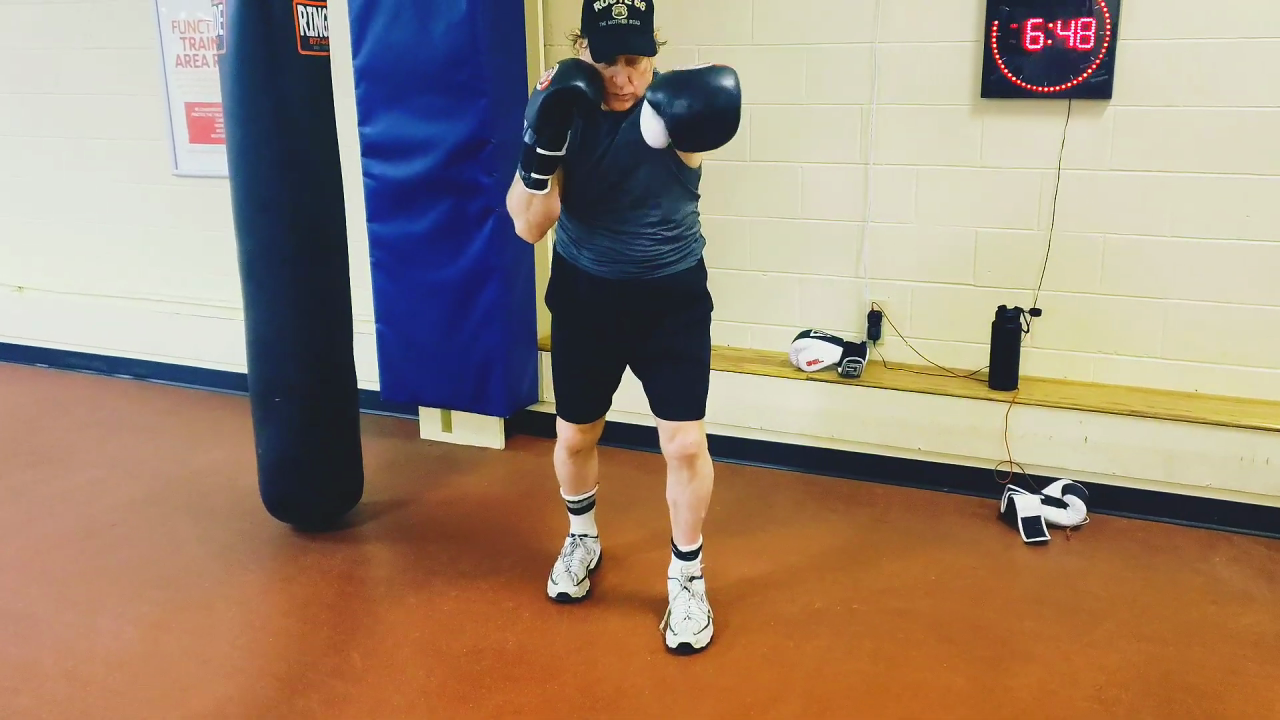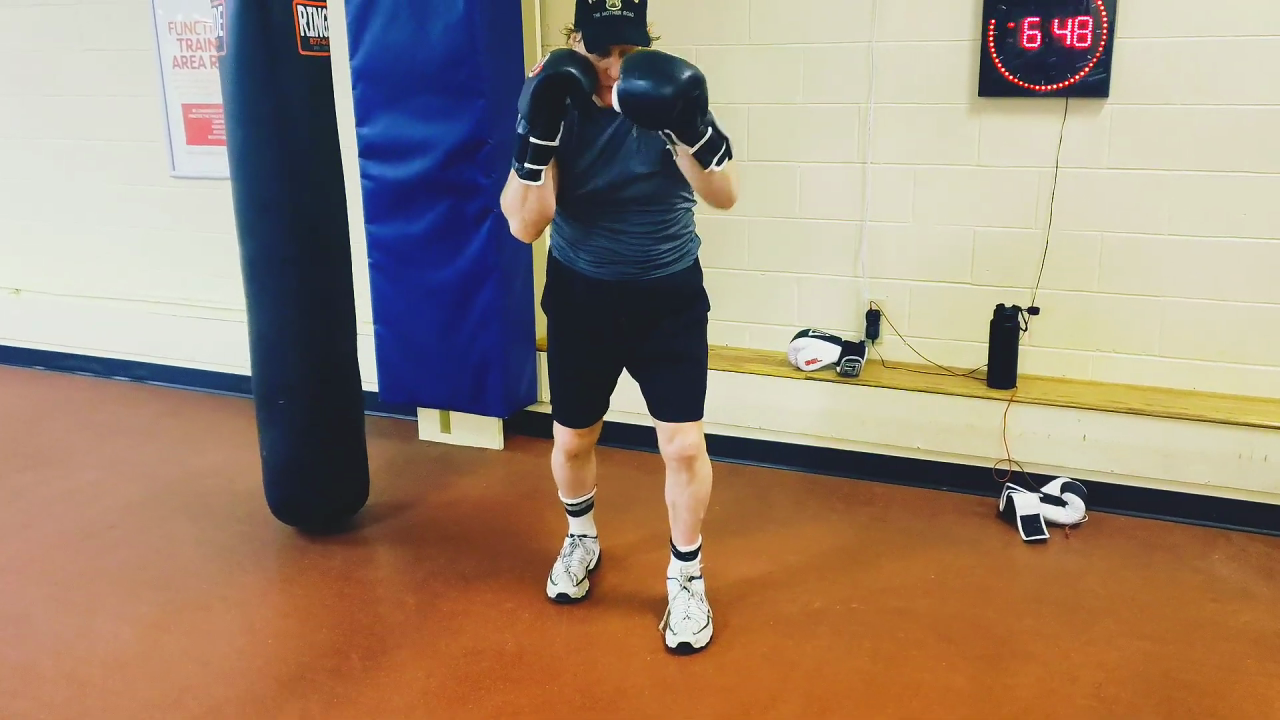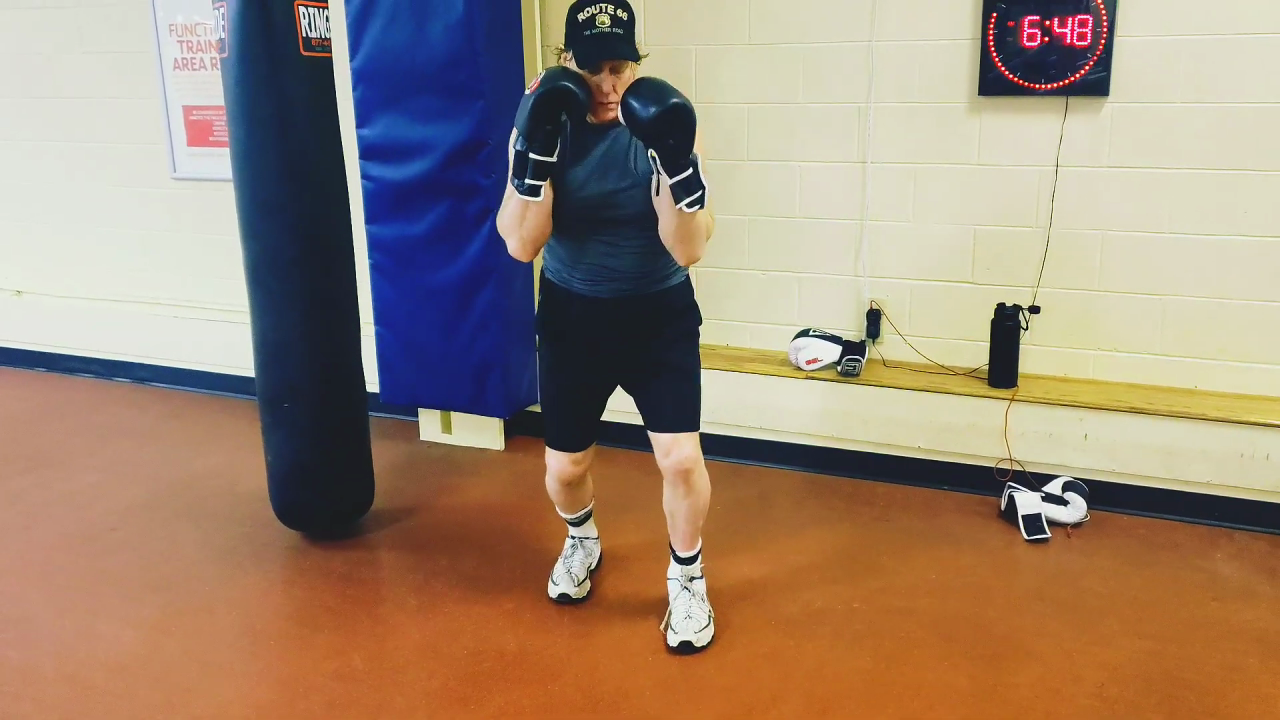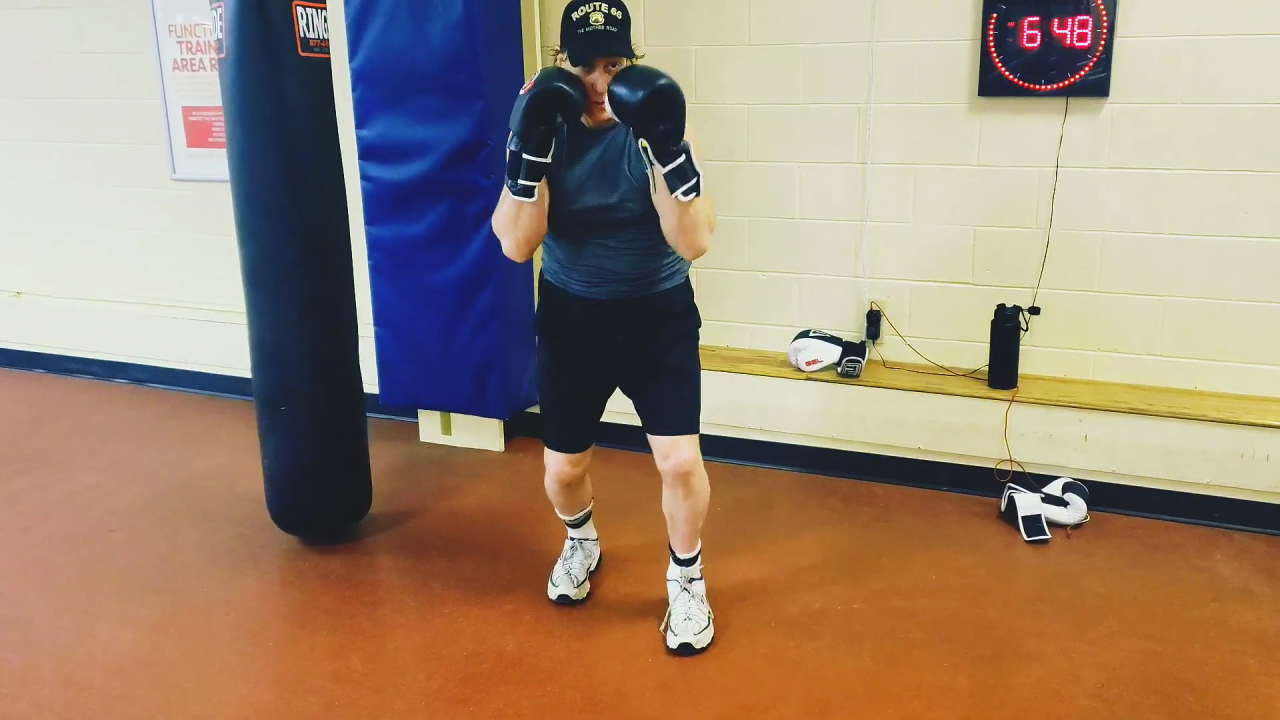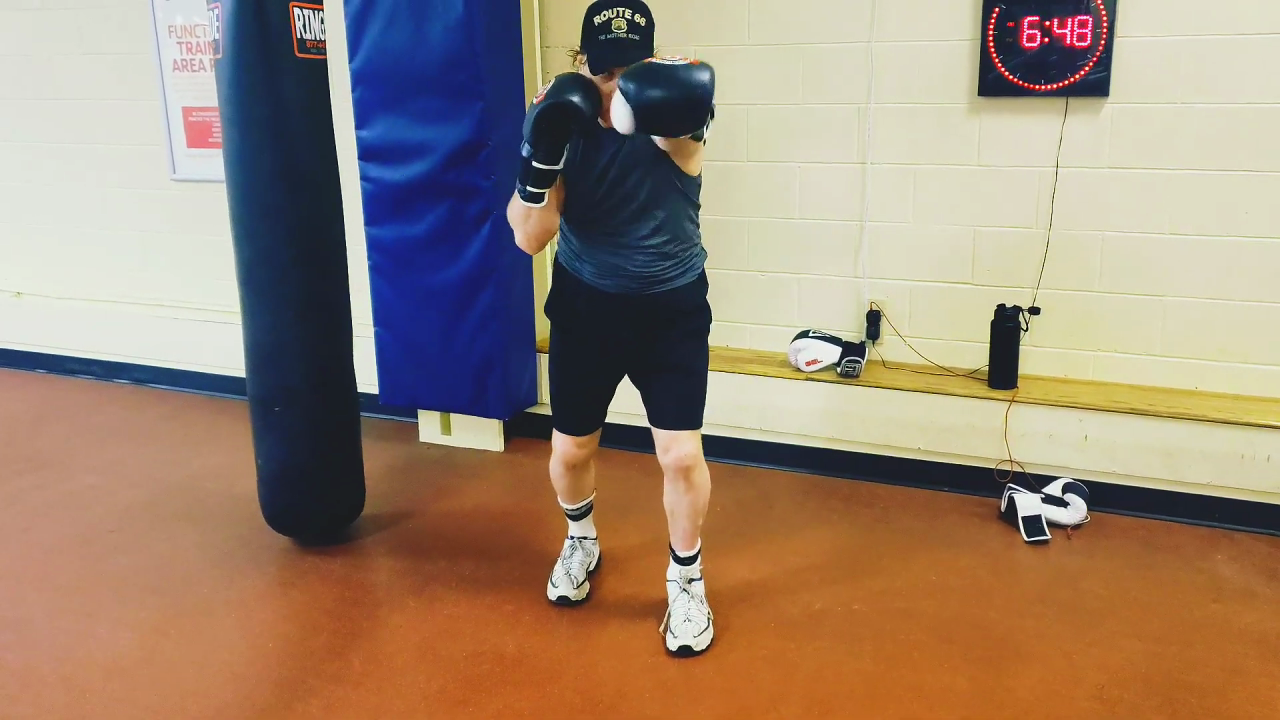
dt=0.4s
person 1, frame 1
left shoulder: (668, 105)
right shoulder: (561, 107)
left elbow: (704, 113)
right elbow: (528, 226)
left wrist: (696, 108)
right wrist: (542, 141)
left hip: (671, 297)
right hip: (585, 295)
left knee: (685, 444)
right knee: (574, 435)
left ankle: (687, 576)
right ankle: (582, 537)
person 1, frame 2
left shoulder: (665, 105)
right shoulder: (553, 107)
left elbow: (724, 196)
right elbow: (524, 225)
left wrist: (695, 129)
right wrist: (537, 133)
left hip: (667, 299)
right hip: (581, 298)
left knee: (684, 446)
right knee: (571, 440)
left ankle: (686, 576)
right ankle: (581, 538)
person 1, frame 3
left shoulder: (662, 129)
right shoulder: (541, 128)
left elbow: (689, 250)
right elbow: (521, 245)
left wrist: (677, 161)
right wrist: (536, 148)
left hip: (659, 316)
right hip: (573, 318)
left knee: (682, 461)
right knee: (565, 466)
left ankle: (686, 578)
right ankle: (582, 542)
person 1, frame 4
left shoulder: (655, 130)
right shoulder: (545, 129)
left elbow: (693, 242)
right elbow: (516, 246)
left wrist: (671, 144)
right wrist: (529, 150)
left hip: (659, 317)
right hip: (572, 319)
left knee: (681, 462)
right knee: (563, 466)
left ankle: (686, 580)
right ankle: (581, 543)
person 1, frame 5
left shoulder: (668, 121)
right shoulder: (564, 121)
left elbow: (686, 112)
right elbow: (529, 237)
left wrist: (679, 102)
right wrist: (539, 153)
left hip: (671, 310)
right hip: (584, 307)
left knee: (681, 455)
right knee: (570, 449)
left ankle: (686, 579)
right ankle: (581, 540)
